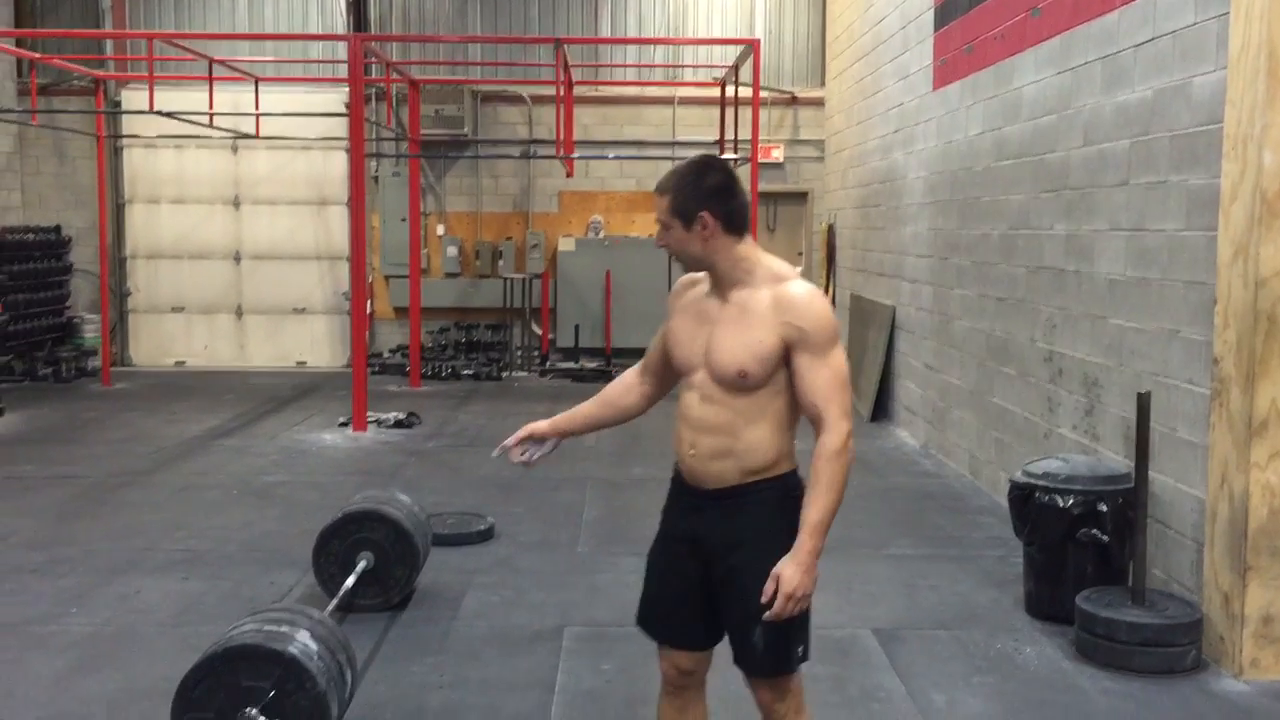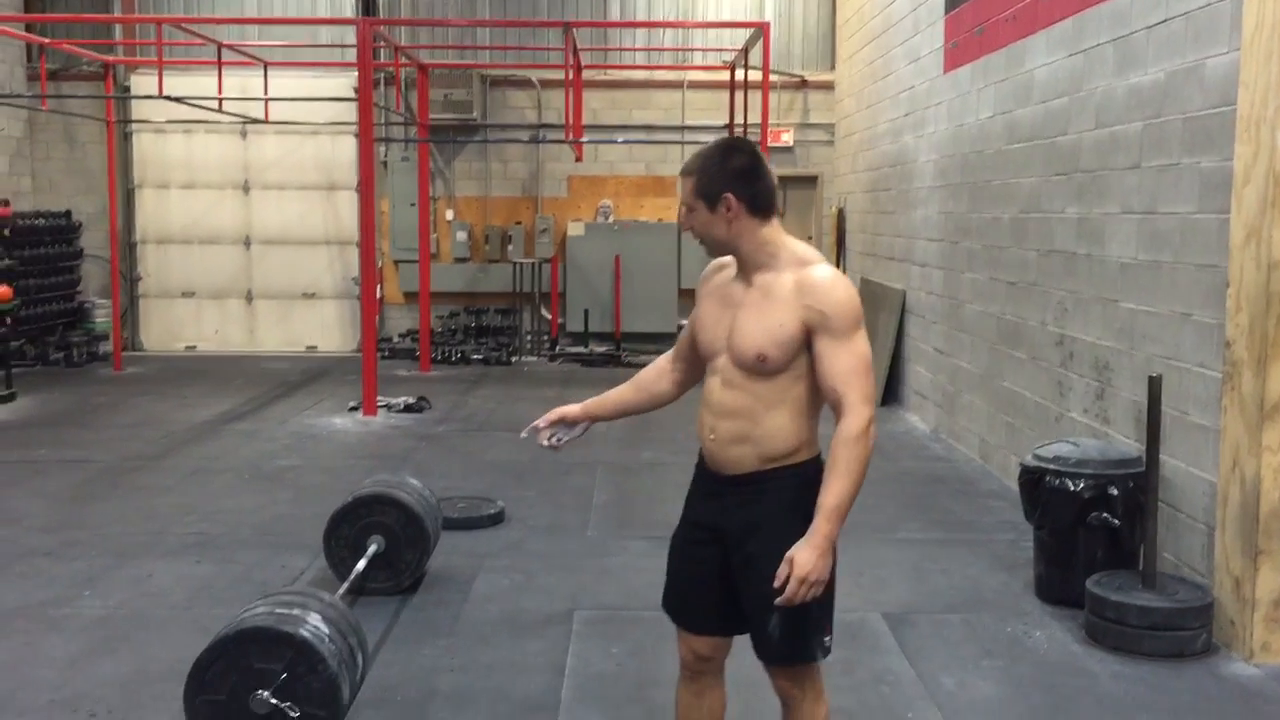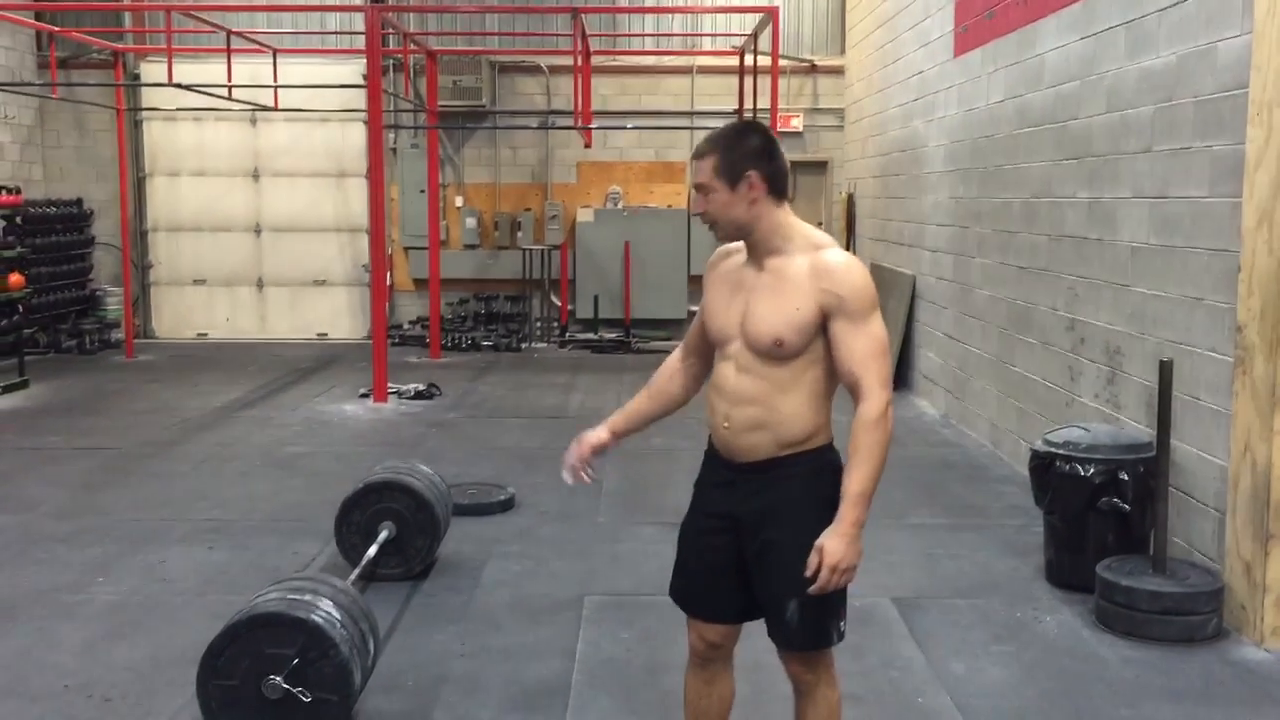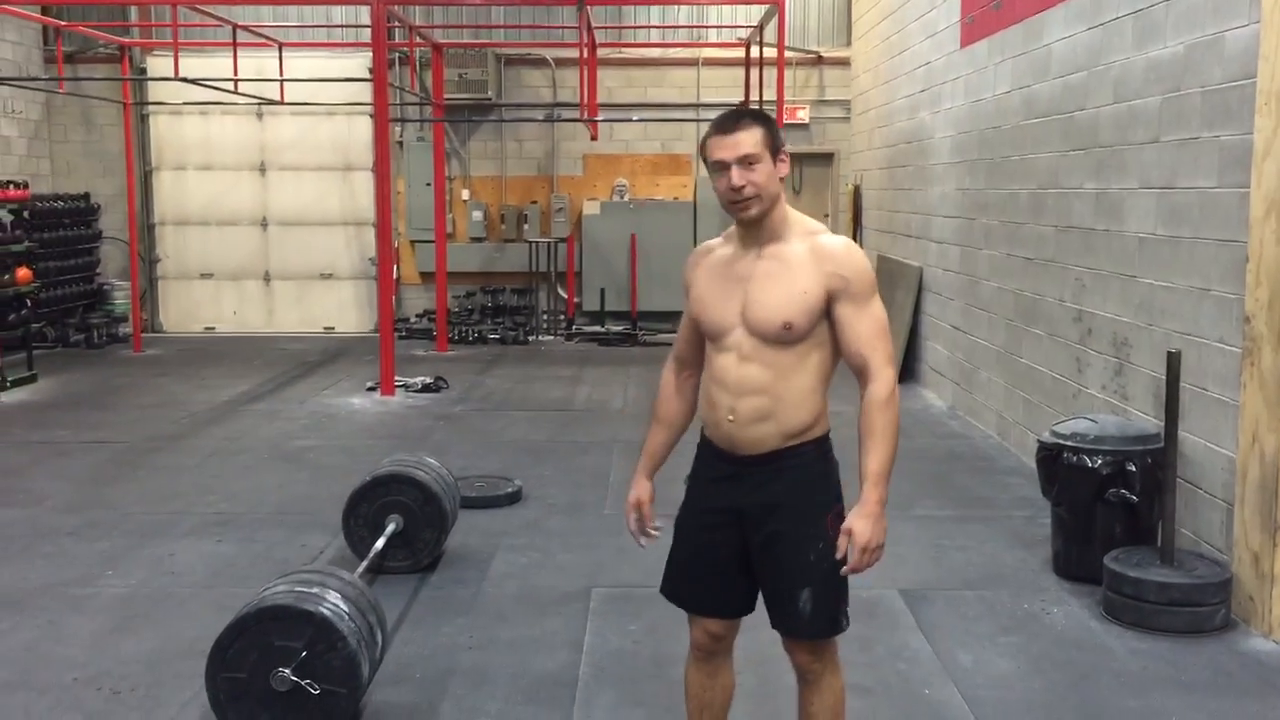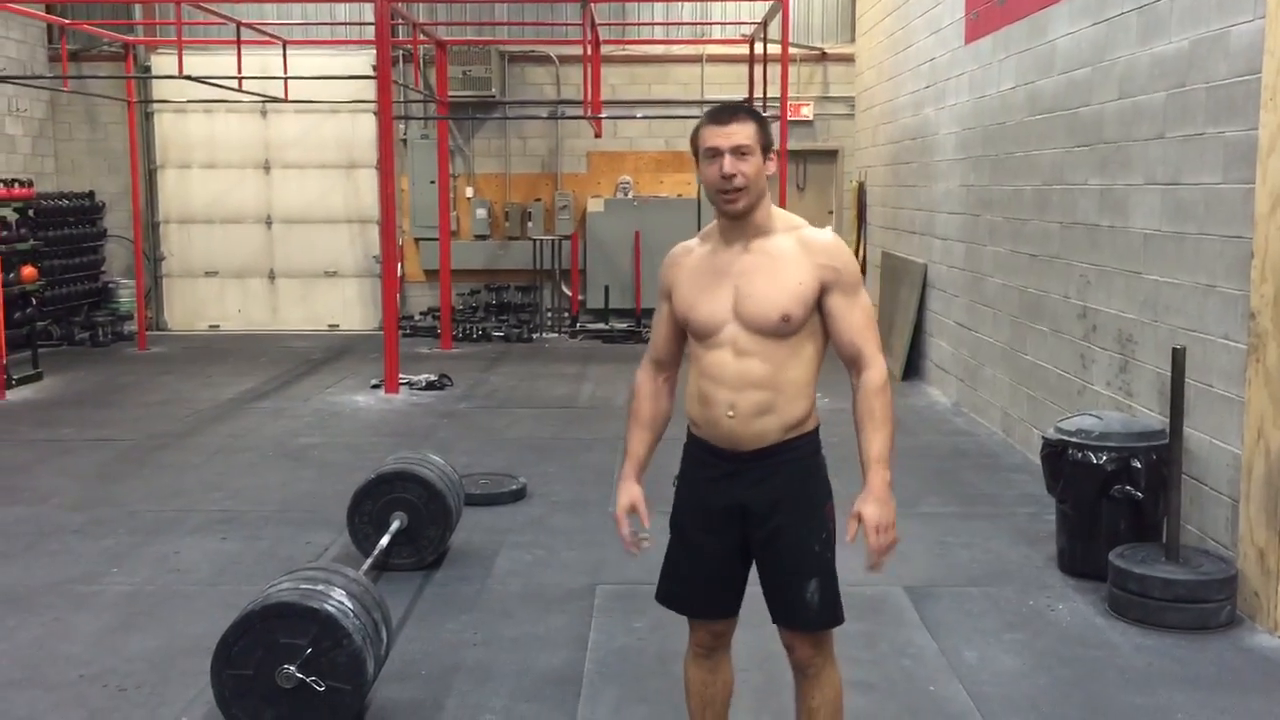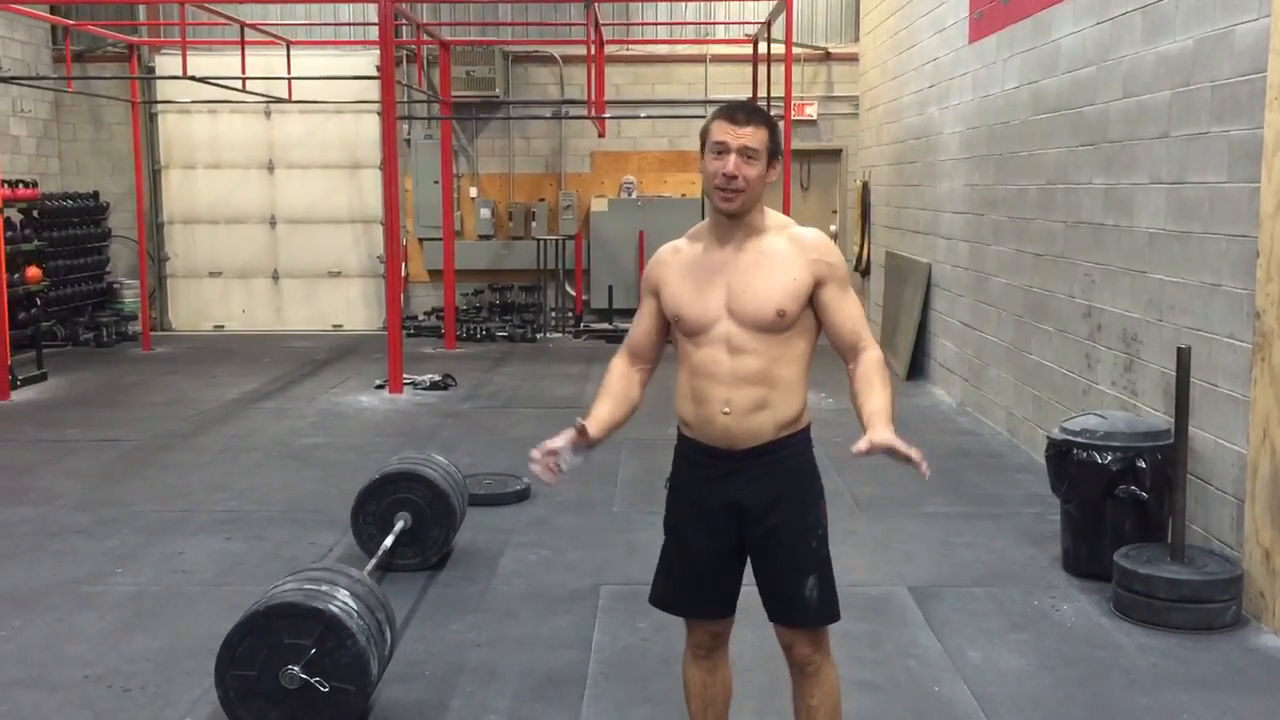
dt=0.2s
person 1, frame 1
left shoulder: (798, 306)
right shoulder: (686, 293)
left elbow: (835, 431)
right elbow: (647, 380)
left wrist: (805, 550)
right wrist: (557, 426)
left hip: (761, 511)
right hip: (686, 505)
right knee: (679, 670)
person 1, frame 2
left shoulder: (821, 290)
right shoulder: (715, 277)
left elbow: (855, 419)
right elbow: (679, 369)
left wrist: (821, 536)
right wrist: (586, 411)
left hip: (782, 499)
right hip: (709, 490)
right knee: (697, 655)
person 1, frame 3
left shoulder: (835, 275)
right shoulder: (723, 266)
left elbow: (872, 401)
right elbow: (690, 363)
left wrist: (848, 522)
right wrist: (611, 430)
left hip: (796, 486)
right hip: (720, 478)
left knee: (807, 661)
right knee: (706, 643)
person 1, frame 4
left shoulder: (834, 260)
right shoulder: (704, 262)
left elbow: (878, 381)
left wrist: (870, 501)
right wrist: (645, 469)
left hip: (796, 475)
right hip: (714, 472)
left knee: (810, 650)
right knee: (707, 637)
person 1, frame 5
left shoulder: (820, 253)
right shoulder: (681, 262)
left elbow: (867, 366)
right elbow: (657, 369)
left wrist: (876, 483)
right wrist: (632, 474)
left hip: (789, 470)
right hip: (705, 468)
left knee: (807, 643)
right knee: (707, 633)
person 1, frame 6
left shoulder: (810, 252)
right shoulder: (667, 262)
left elbow: (860, 349)
right elbow: (634, 361)
left wrist: (877, 424)
right wrist: (587, 431)
left hip: (781, 468)
right hip: (697, 469)
left knee: (805, 642)
right knee: (704, 634)
